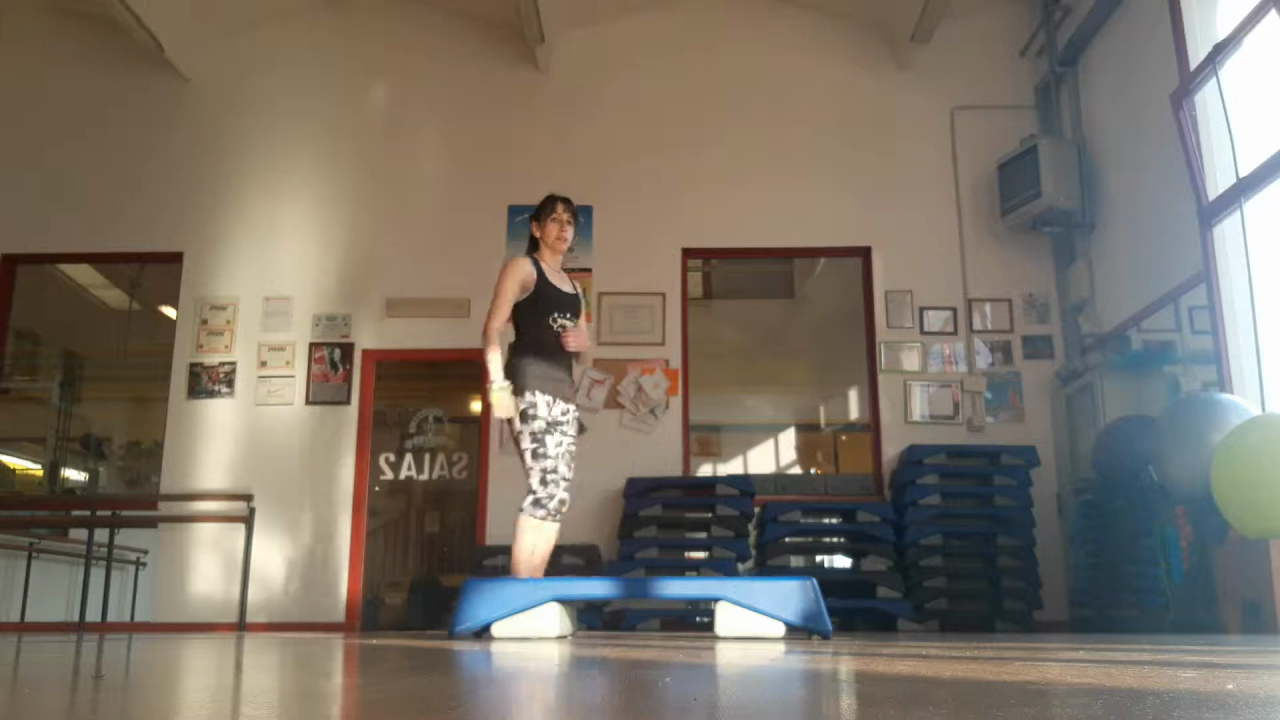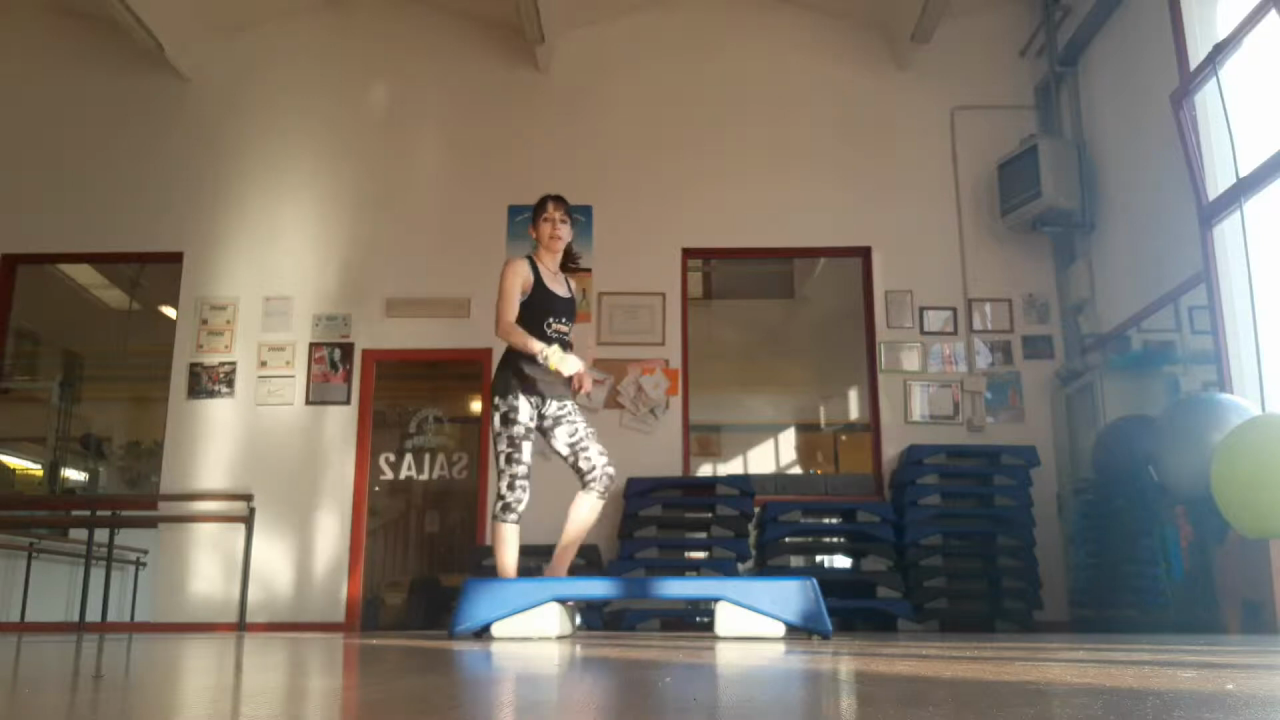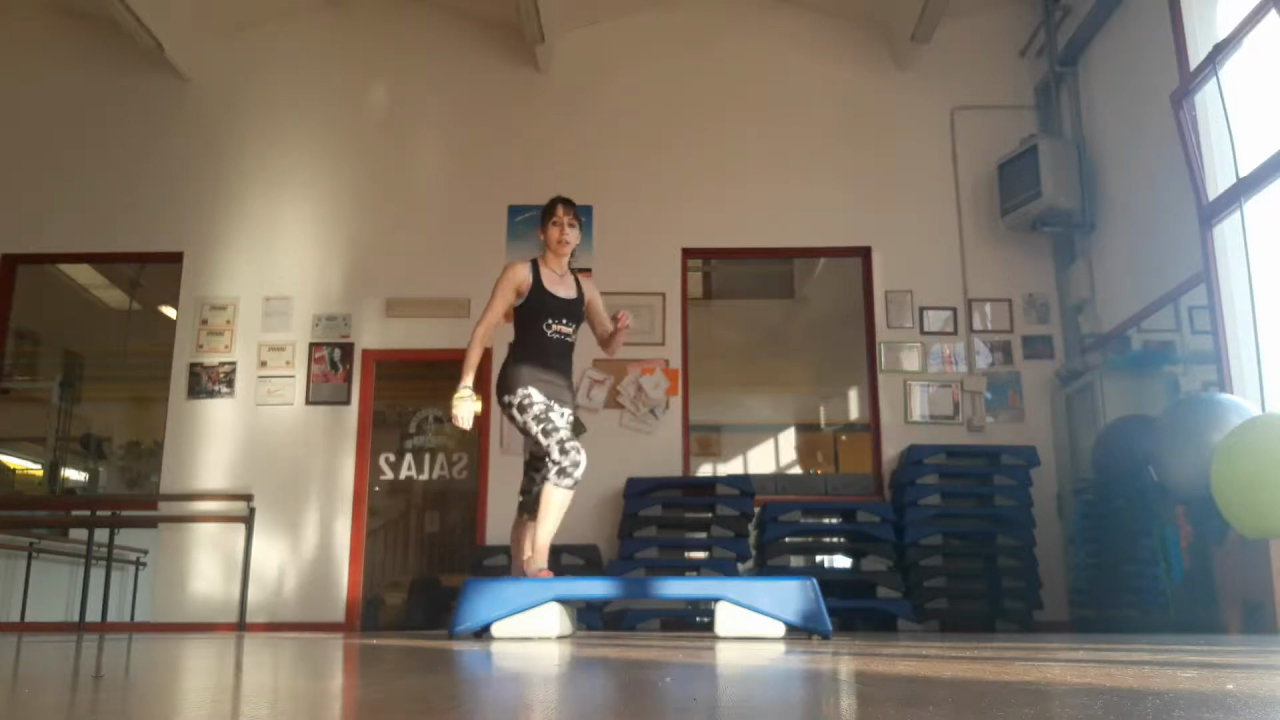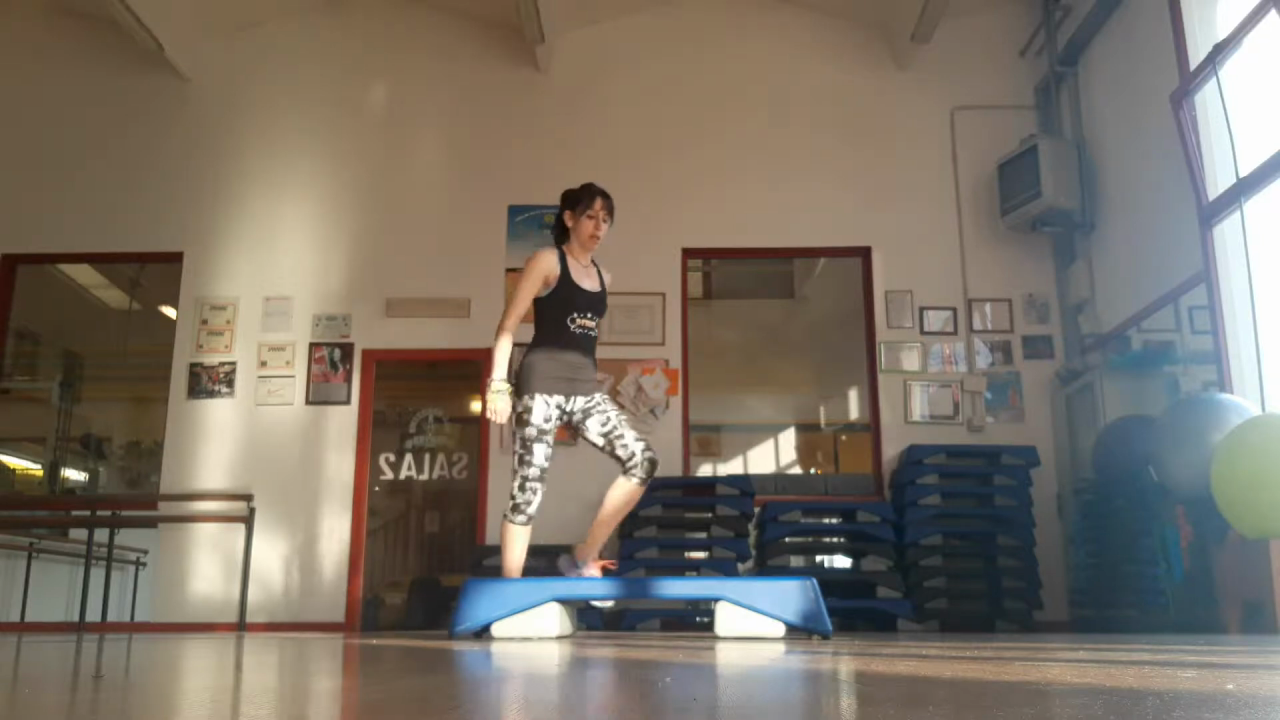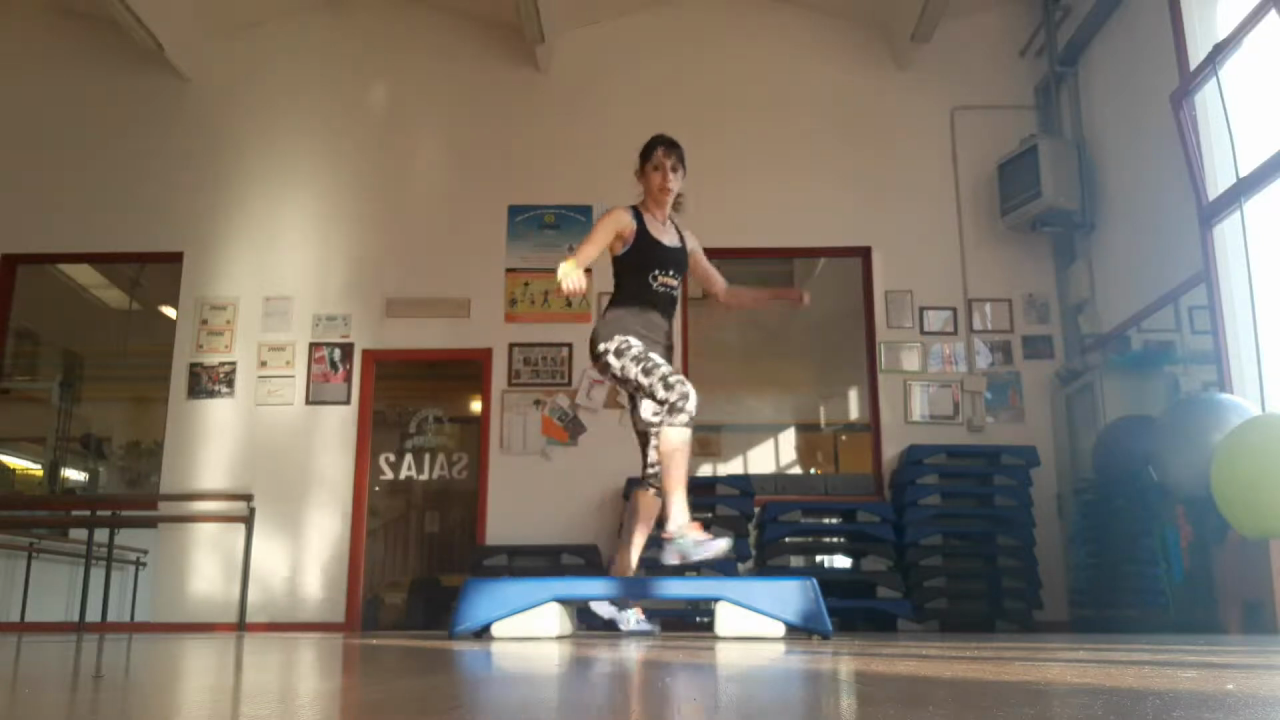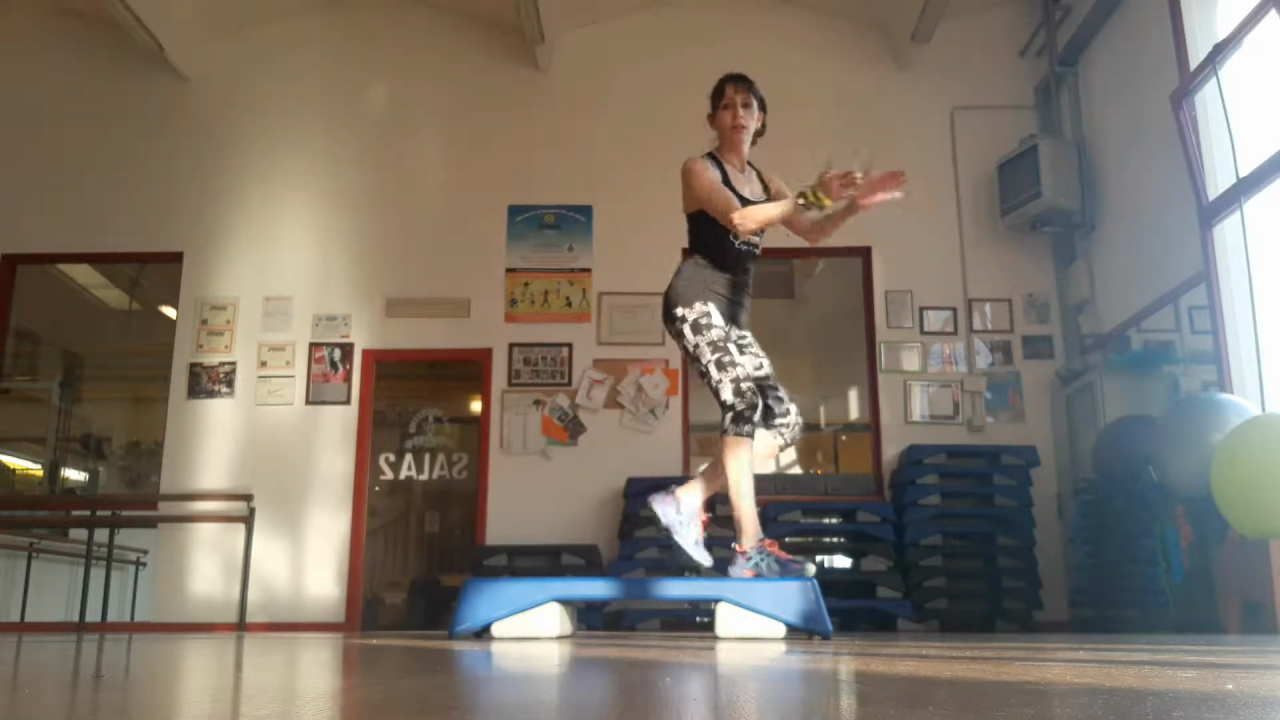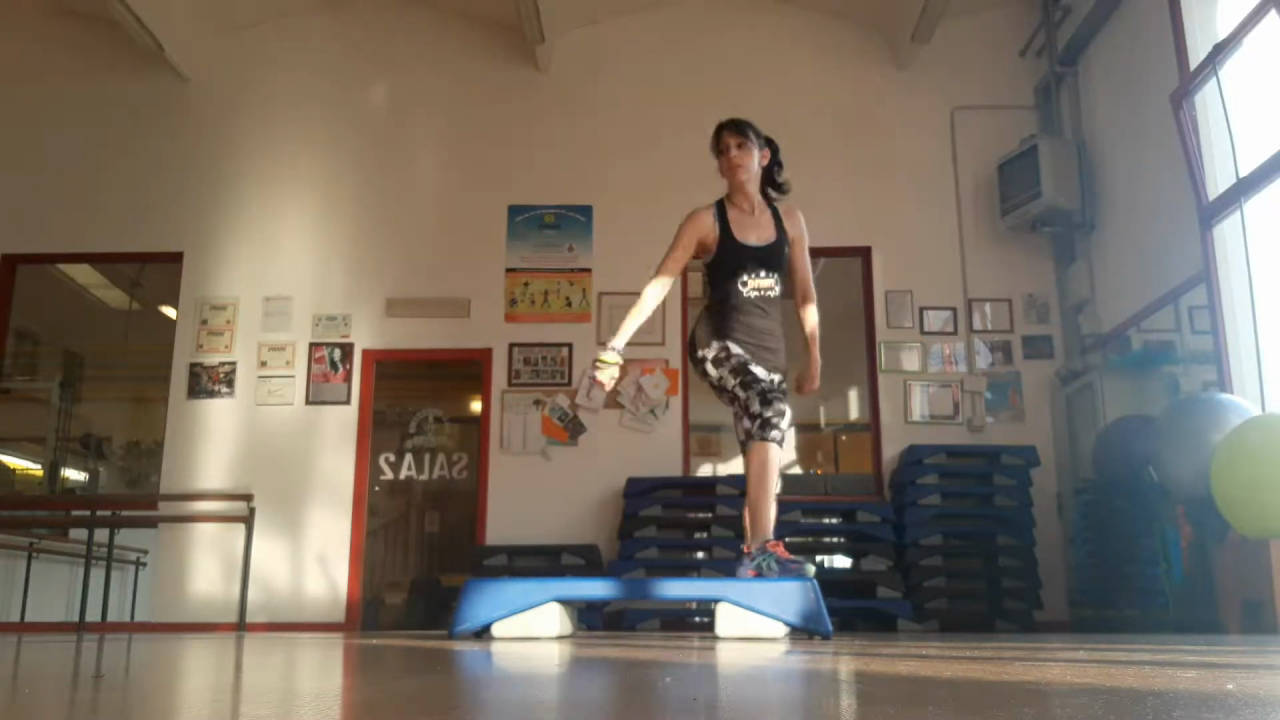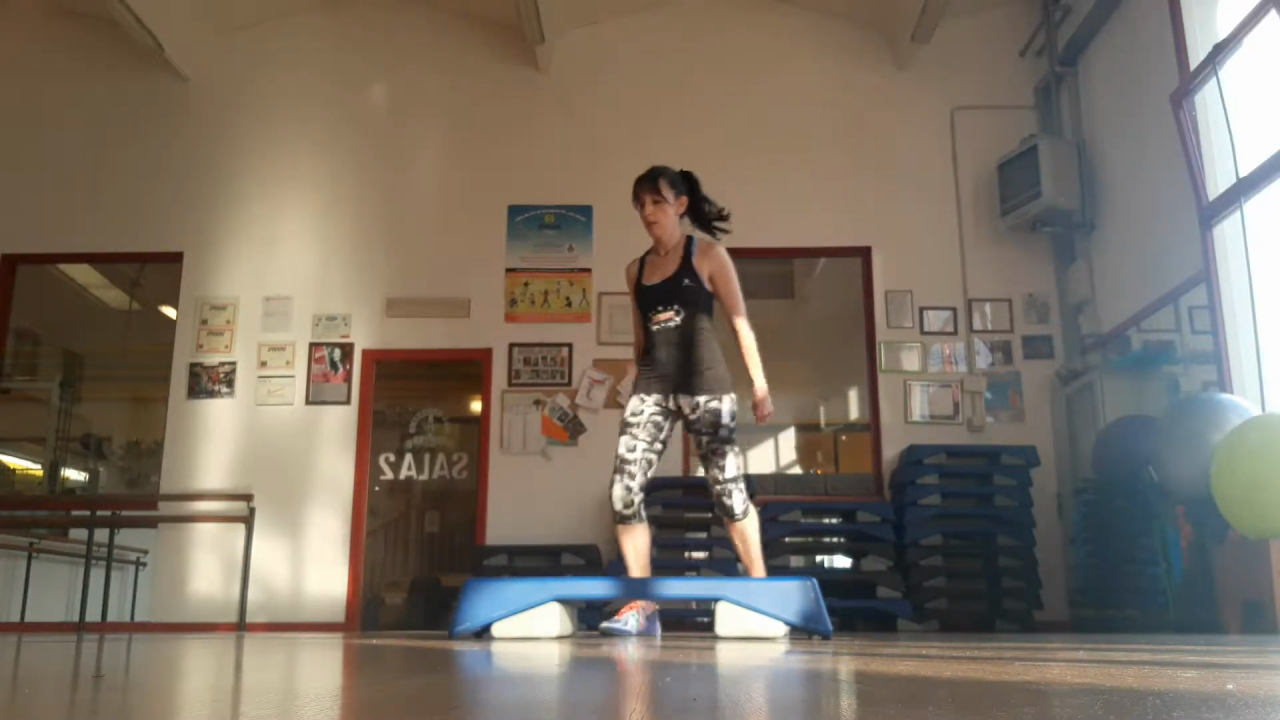
dt=0.5s
person 1, frame 1
left shoulder: (574, 287)
right shoulder: (521, 267)
left elbow: (583, 349)
right elbow: (493, 327)
left wrist: (582, 343)
right wrist: (498, 383)
left hip: (562, 391)
right hip: (526, 386)
left knee: (556, 492)
right knee: (545, 487)
person 1, frame 2
left shoulder: (568, 284)
right shoulder: (518, 268)
right elbow: (504, 326)
left wrist: (578, 366)
right wrist: (550, 355)
left hip: (556, 395)
right hip: (518, 387)
left knee: (601, 475)
right knee: (514, 490)
left ankle: (557, 573)
person 1, frame 3
left shoulder: (585, 287)
right shoulder: (520, 273)
left elbow: (608, 345)
right elbow: (482, 332)
left wrist: (620, 328)
right wrist: (465, 389)
left hip: (560, 394)
right hip: (522, 384)
left knee: (534, 494)
right knee: (570, 458)
left ankle: (520, 583)
right ankle: (534, 565)
person 1, frame 4
left shoulder: (600, 274)
right shoulder: (546, 260)
right elbow: (509, 324)
right wrist: (499, 384)
left hip: (584, 387)
right hip: (540, 385)
left knee: (641, 462)
right knee: (528, 492)
left ankle: (583, 557)
person 1, frame 5
left shoulder: (684, 238)
right shoulder: (622, 219)
left elbow: (723, 292)
right elbow: (574, 263)
left wrist: (777, 294)
right wrist: (569, 271)
left hip: (657, 347)
right hip: (619, 336)
left knee: (659, 469)
right knee: (682, 396)
right ankle: (679, 528)
person 1, frame 6
left shoulder: (764, 181)
right shoulder: (699, 169)
left elbow: (812, 231)
right elbow: (739, 219)
left wrist: (856, 200)
right wrist: (810, 197)
left hip: (735, 310)
right hip: (697, 300)
left knee: (784, 419)
right knee: (745, 403)
left ankle: (686, 498)
right ankle: (750, 549)
person 1, frame 7
left shoulder: (789, 218)
right shoulder: (703, 221)
left elbow: (804, 293)
right elbow: (659, 285)
left wrist: (813, 356)
right wrist: (616, 346)
left hip: (767, 350)
right hip: (718, 341)
left knee: (767, 474)
right knee: (771, 413)
left ankle: (756, 554)
right ankle: (761, 551)
person 1, frame 8
left shoulder: (707, 254)
right shoulder: (636, 269)
left elbow: (739, 322)
left wrist: (760, 387)
right wrist: (635, 388)
left hip: (702, 384)
right hip: (650, 386)
left knee: (727, 491)
right knee: (625, 492)
right ankle: (643, 604)
